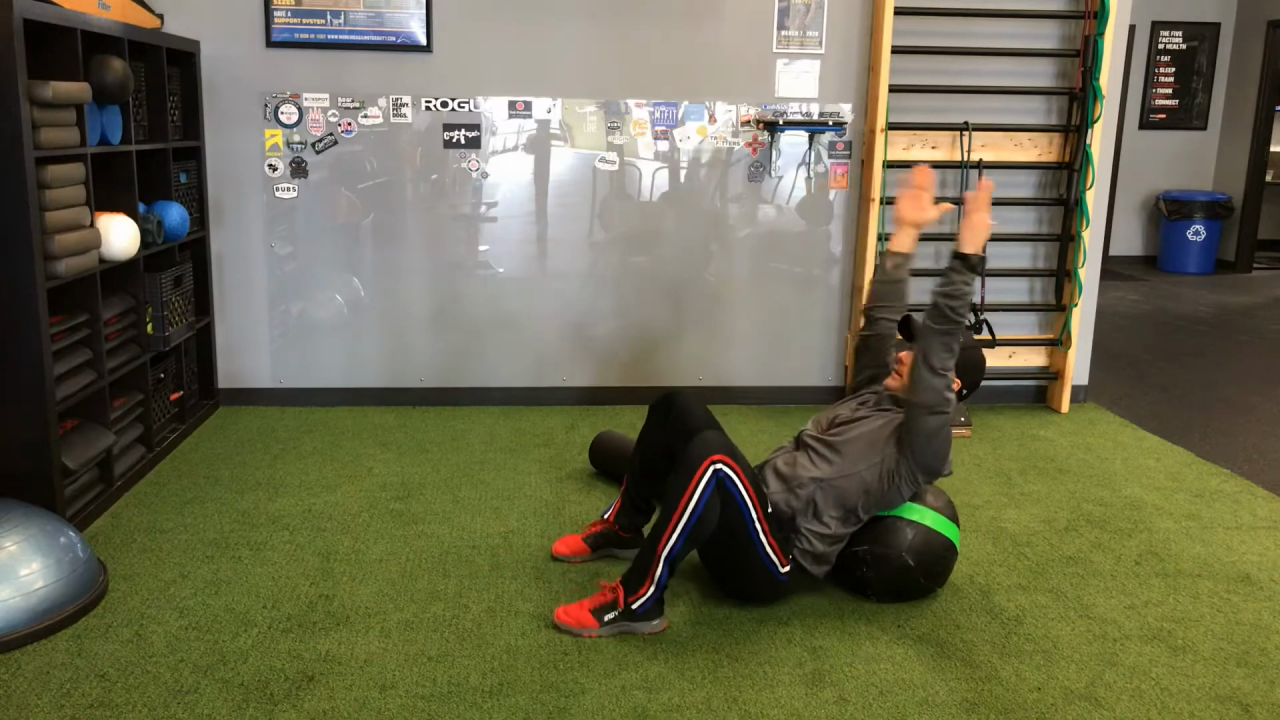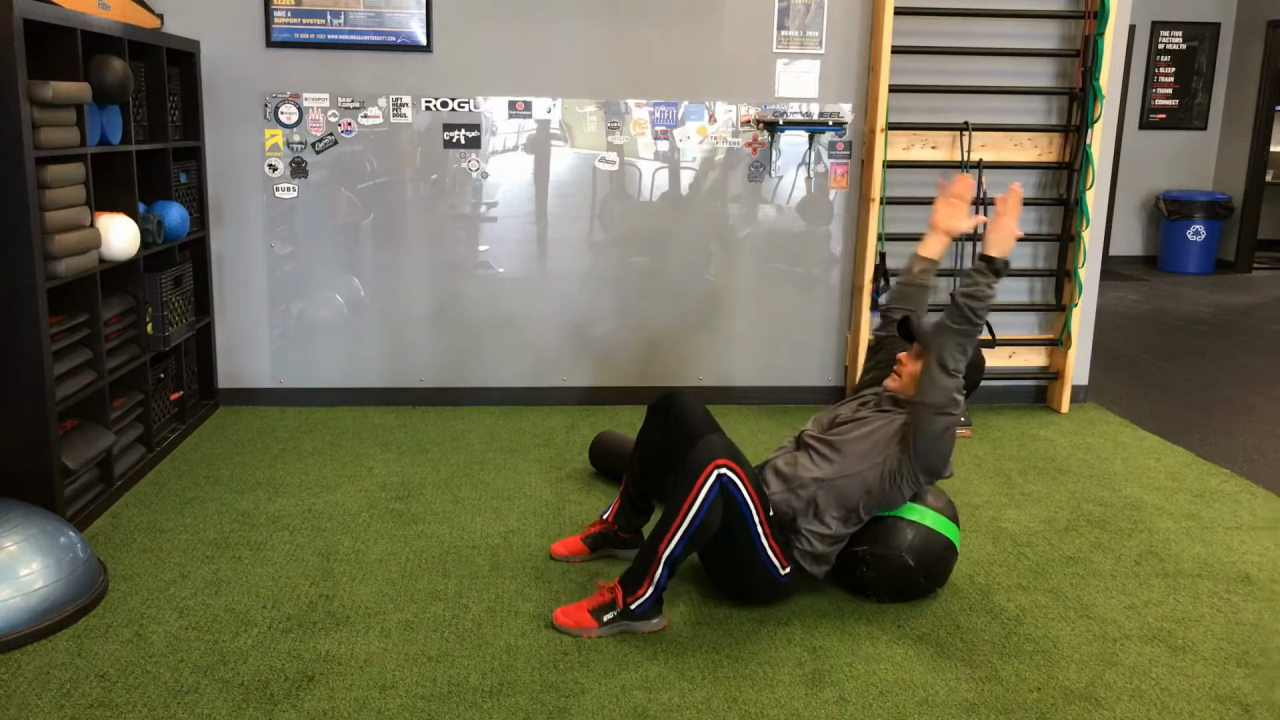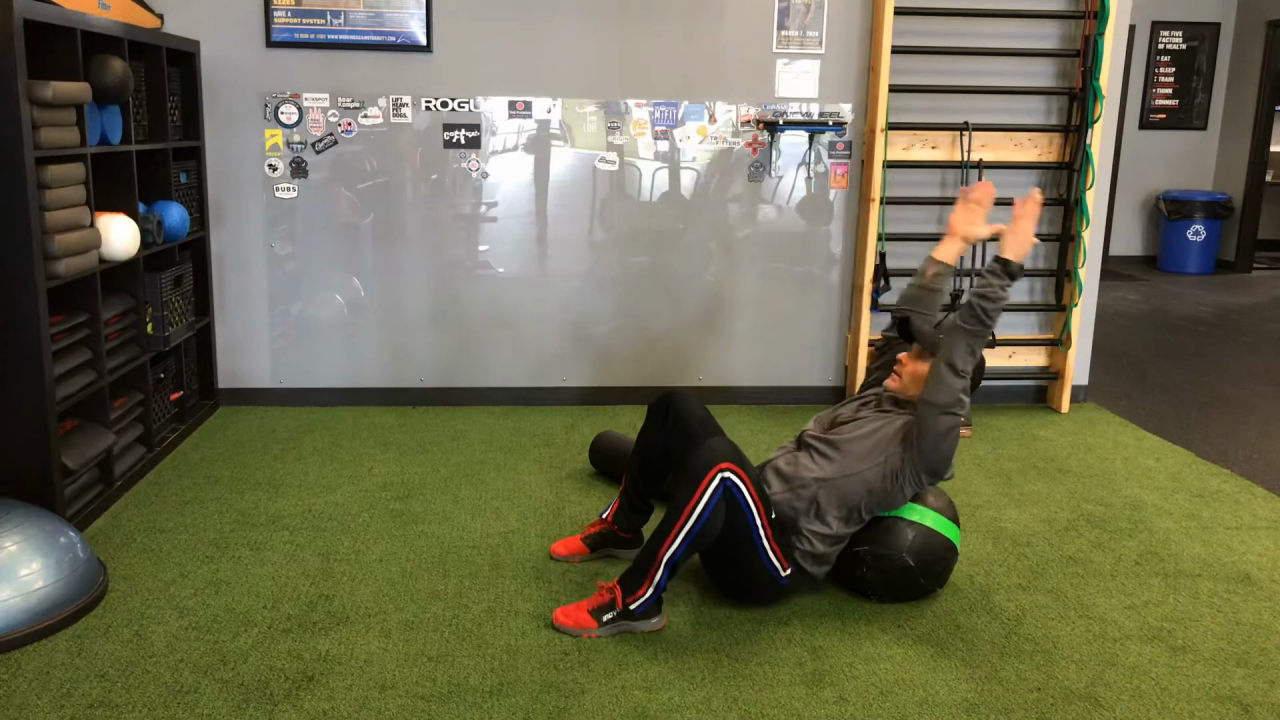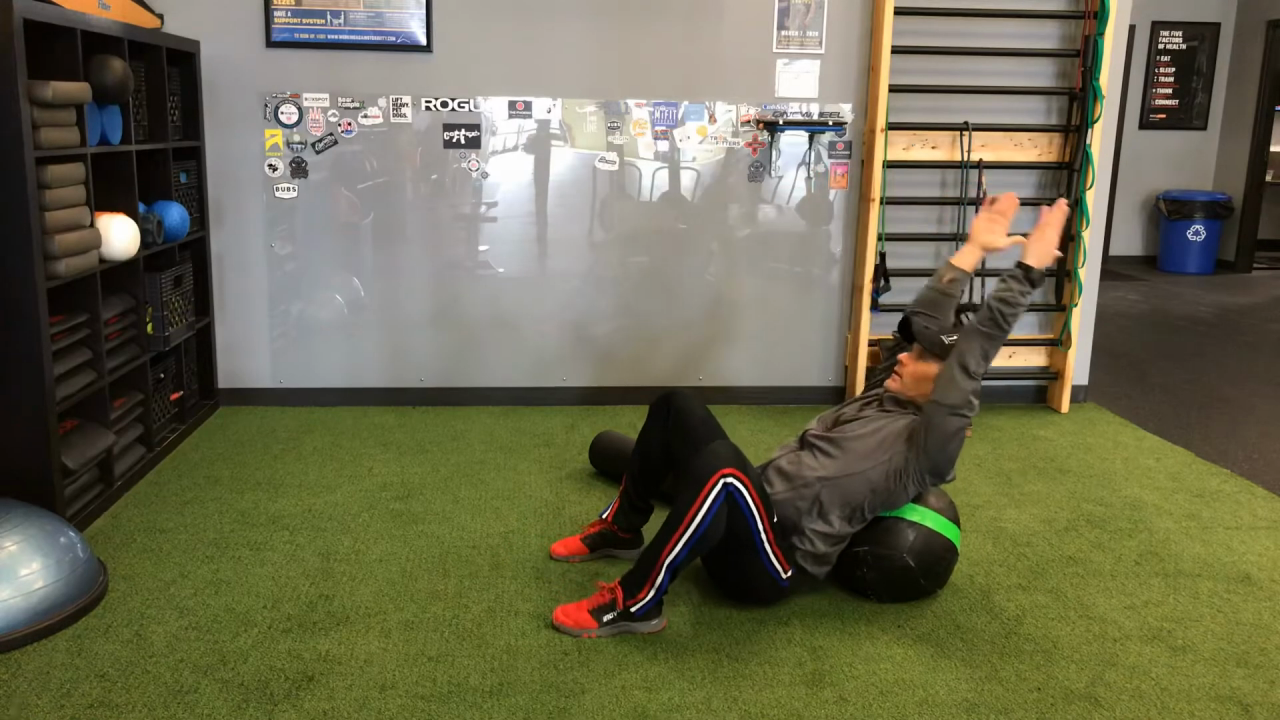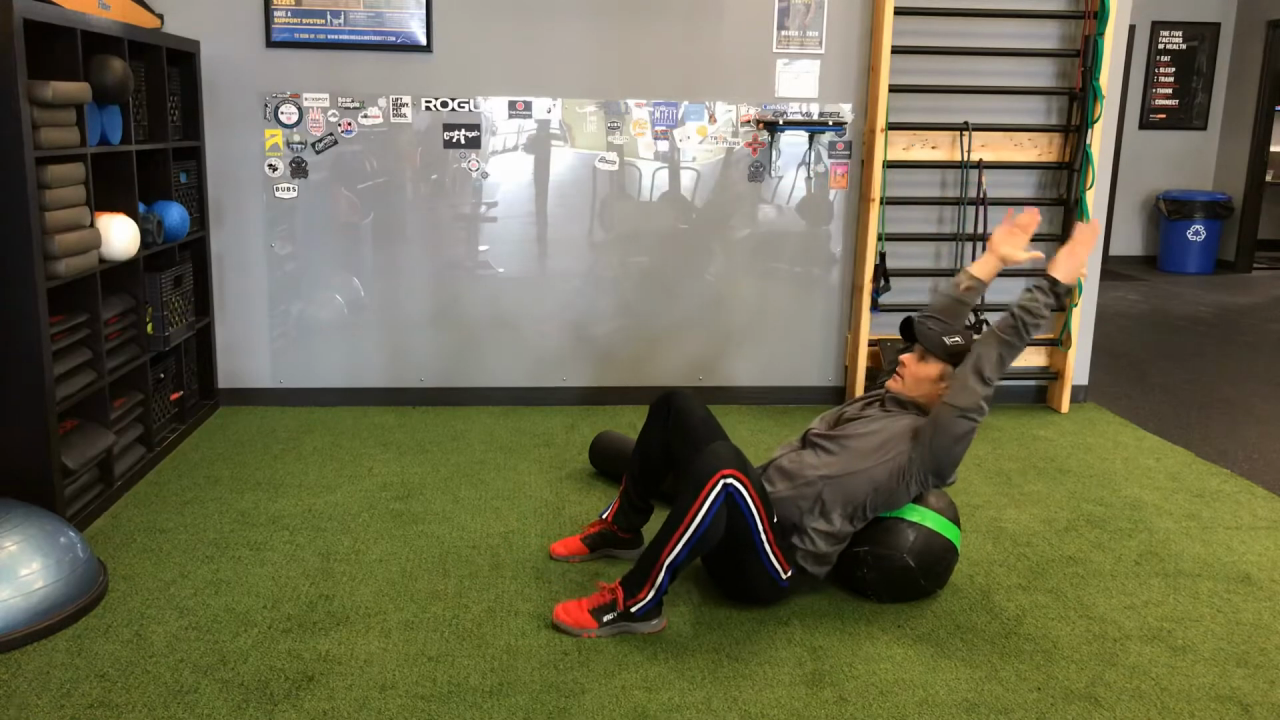
dt=0.1s
person 1, frame 1
left shoulder: (921, 444)
right shoulder: (875, 395)
left elbow: (938, 357)
right elbow: (878, 318)
left wrist: (965, 257)
right wrist: (905, 234)
left hip: (767, 561)
right hip: (746, 511)
left knee: (709, 456)
right knee: (675, 408)
left ankle: (637, 605)
right ankle: (621, 530)
person 1, frame 2
left shoulder: (921, 444)
right shoulder: (880, 394)
left elbow: (949, 355)
right elbow: (896, 319)
left wrist: (991, 260)
right wrist: (936, 239)
left hip: (769, 561)
right hip: (751, 513)
left knee: (712, 460)
right knee: (675, 408)
left ankle: (634, 603)
right ankle: (621, 530)
person 1, frame 3
left shoulder: (923, 446)
right shoulder: (880, 398)
left elbow: (958, 358)
right elbow: (910, 322)
left wrist: (1006, 262)
right wrist: (952, 243)
left hip: (765, 563)
right hip: (743, 512)
left knee: (717, 464)
right knee: (675, 407)
left ankle: (634, 604)
right ankle: (621, 530)
person 1, frame 4
left shoulder: (926, 445)
right shoulder: (889, 398)
left elbow: (970, 359)
right elbow: (923, 322)
left wrist: (1028, 269)
right wrist: (971, 250)
left hip: (767, 562)
right hip: (750, 514)
left knee: (717, 468)
right knee: (676, 408)
left ankle: (634, 604)
right ankle: (620, 530)
person 1, frame 5
left shoulder: (928, 448)
right shoulder: (885, 401)
left elbow: (984, 366)
right elbow: (934, 332)
left wrist: (1055, 284)
right wrist: (990, 262)
left hip: (765, 564)
right hip: (743, 513)
left knee: (719, 469)
right knee: (676, 406)
left ankle: (635, 605)
right ankle: (621, 530)
